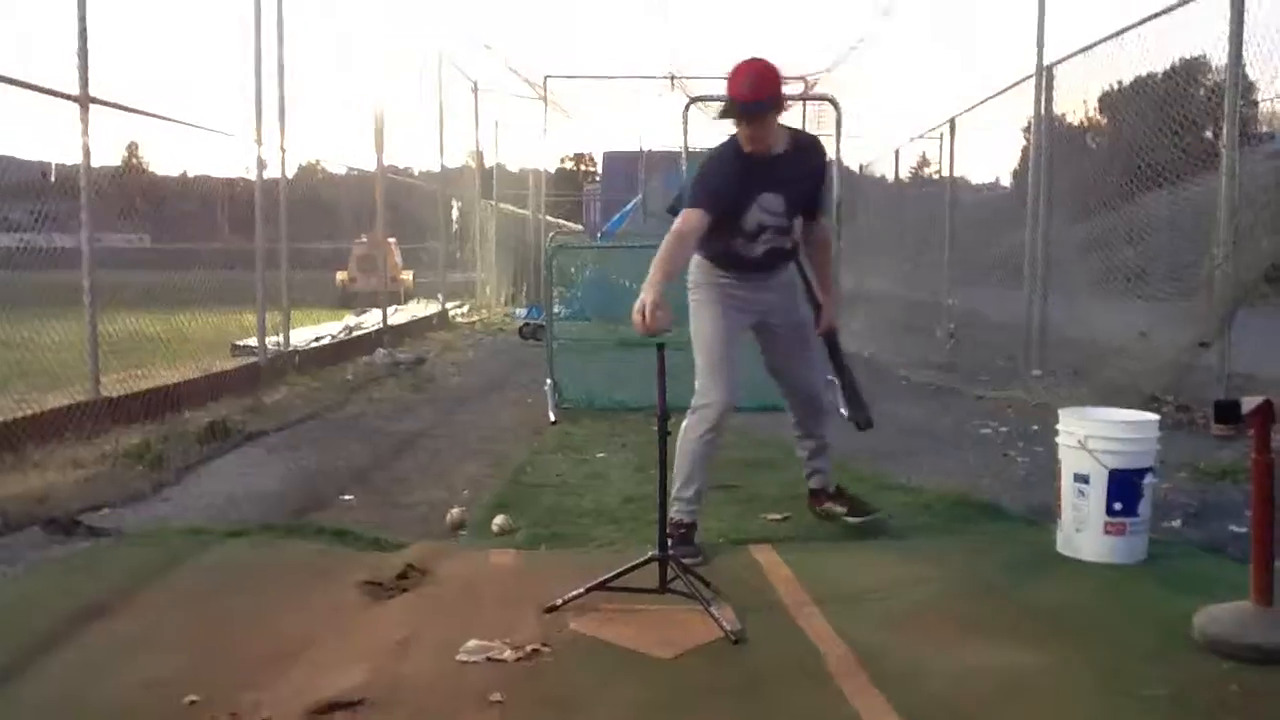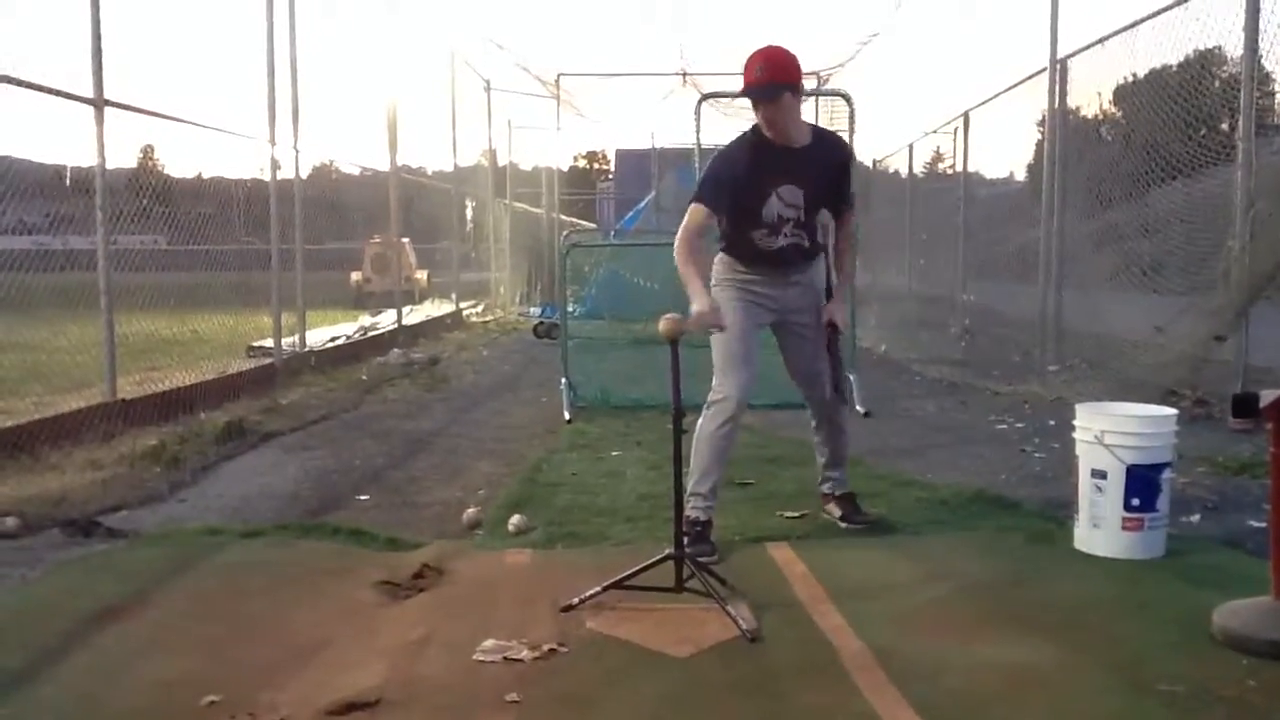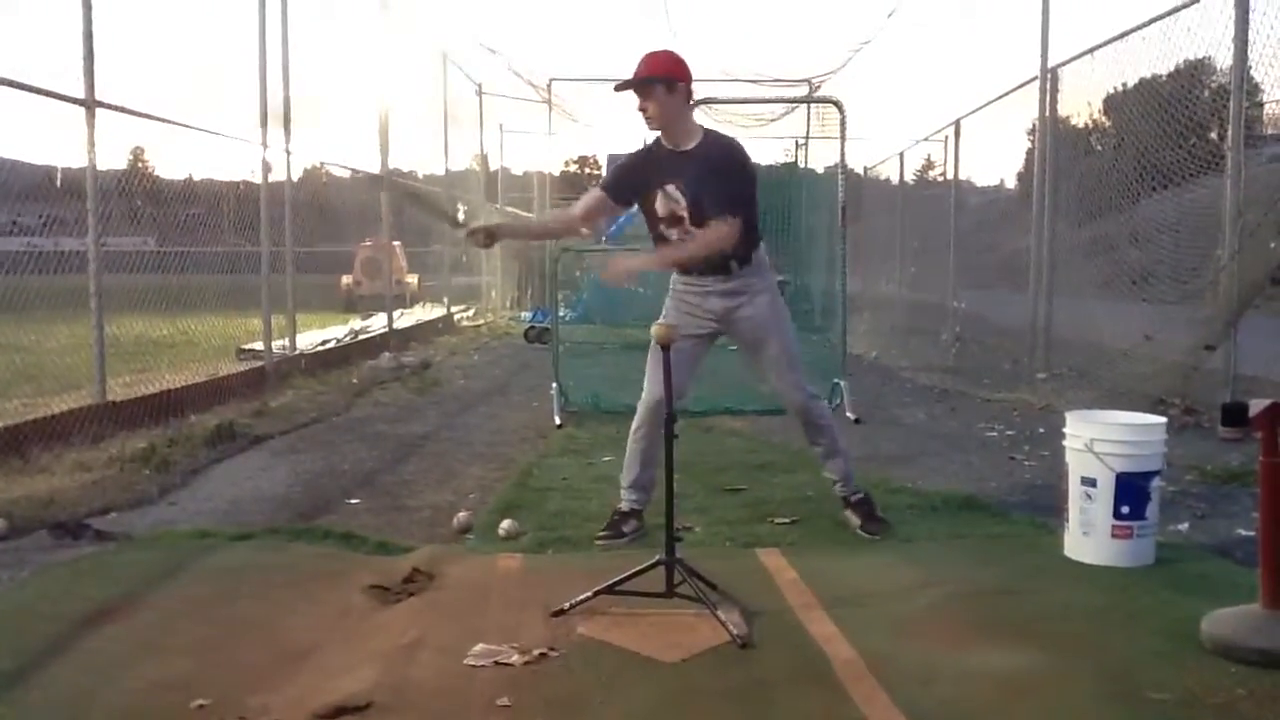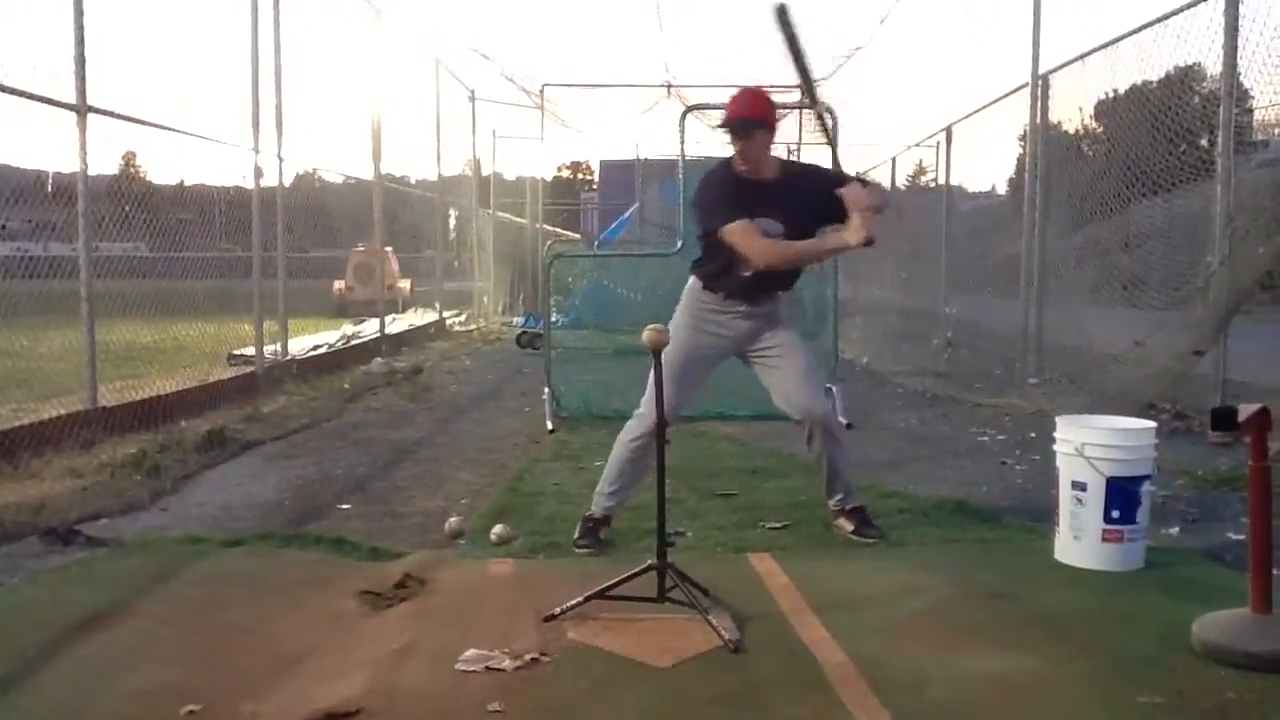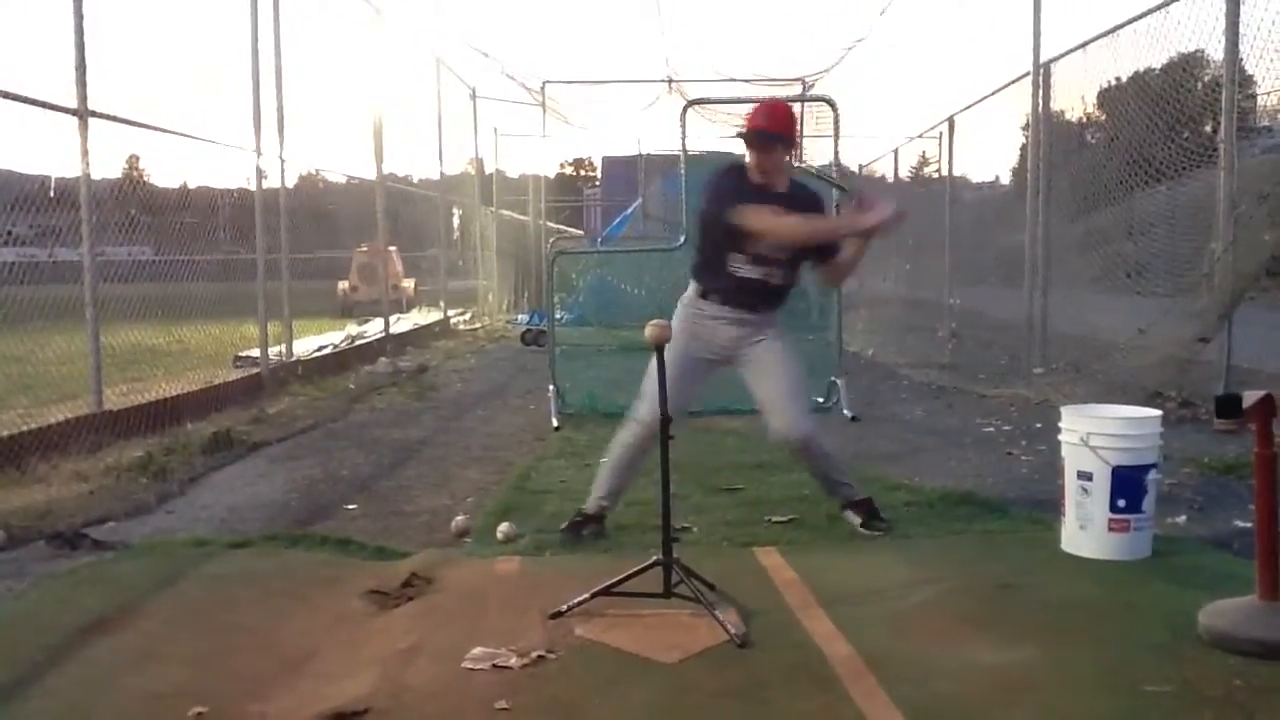
dt=1s
person 1, frame 1
left shoulder: (808, 155)
right shoulder: (723, 164)
left elbow: (814, 229)
right elbow: (686, 229)
left wrist: (827, 298)
right wrist: (652, 290)
left hip: (780, 281)
right hip: (719, 282)
left knee: (809, 389)
right knee: (715, 400)
left ankle: (820, 487)
right ankle: (681, 519)
person 1, frame 2
left shoulder: (832, 151)
right shoulder: (737, 158)
left elbow: (843, 224)
right elbow: (689, 233)
left wrist: (840, 296)
right wrist: (699, 294)
left hip: (802, 282)
right hip: (740, 281)
left knee: (828, 394)
right knee: (730, 395)
left ankle: (834, 490)
right ankle: (697, 517)
person 1, frame 3
left shoulder: (724, 156)
right shoulder: (641, 164)
left elbow: (726, 237)
right elbow: (579, 216)
left wrist: (645, 261)
right wrist: (505, 229)
left hip: (746, 285)
right hip: (687, 291)
left knee: (798, 395)
right knee: (654, 402)
left ankle: (849, 492)
right ankle: (631, 506)
person 1, frame 4
left shoulder: (807, 182)
right shoulder: (716, 186)
left elbow: (876, 200)
right elbow: (761, 254)
left wrist: (861, 198)
right wrist: (842, 239)
left hip: (766, 314)
right hip: (707, 309)
left knee: (817, 410)
right knee: (653, 415)
left ankle: (843, 505)
right ankle: (599, 512)
person 1, frame 5
left shoulder: (808, 203)
right shoulder: (730, 182)
left elbow: (833, 276)
right elbow: (780, 228)
left wrist: (862, 233)
right wrist: (865, 223)
left hip: (760, 326)
right hip: (702, 316)
left knee: (796, 429)
right knee: (647, 419)
left ankle: (849, 496)
right ankle: (594, 510)
